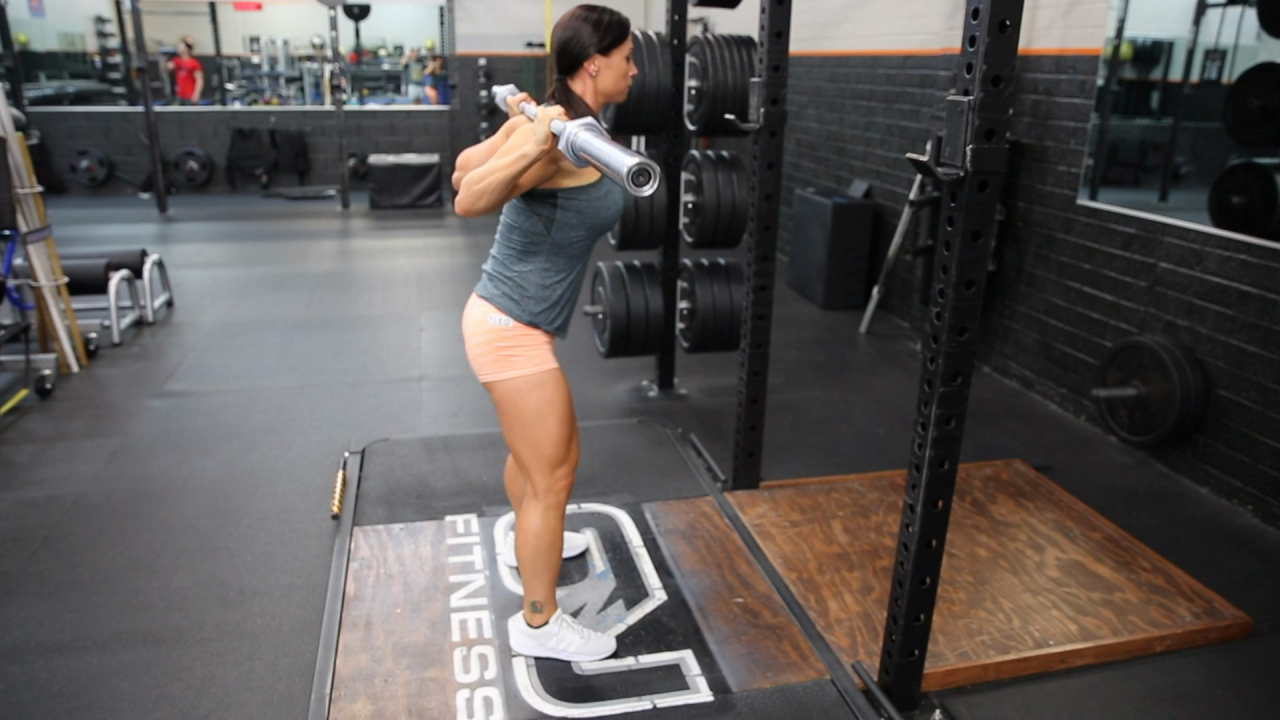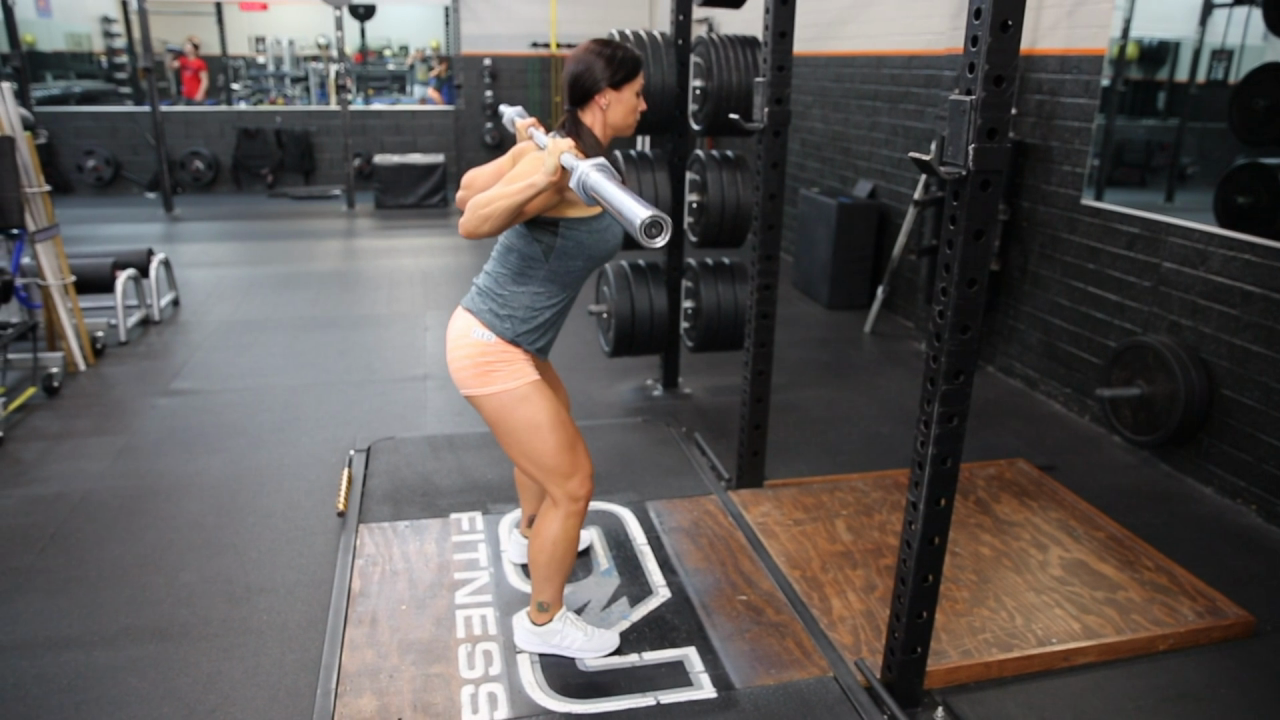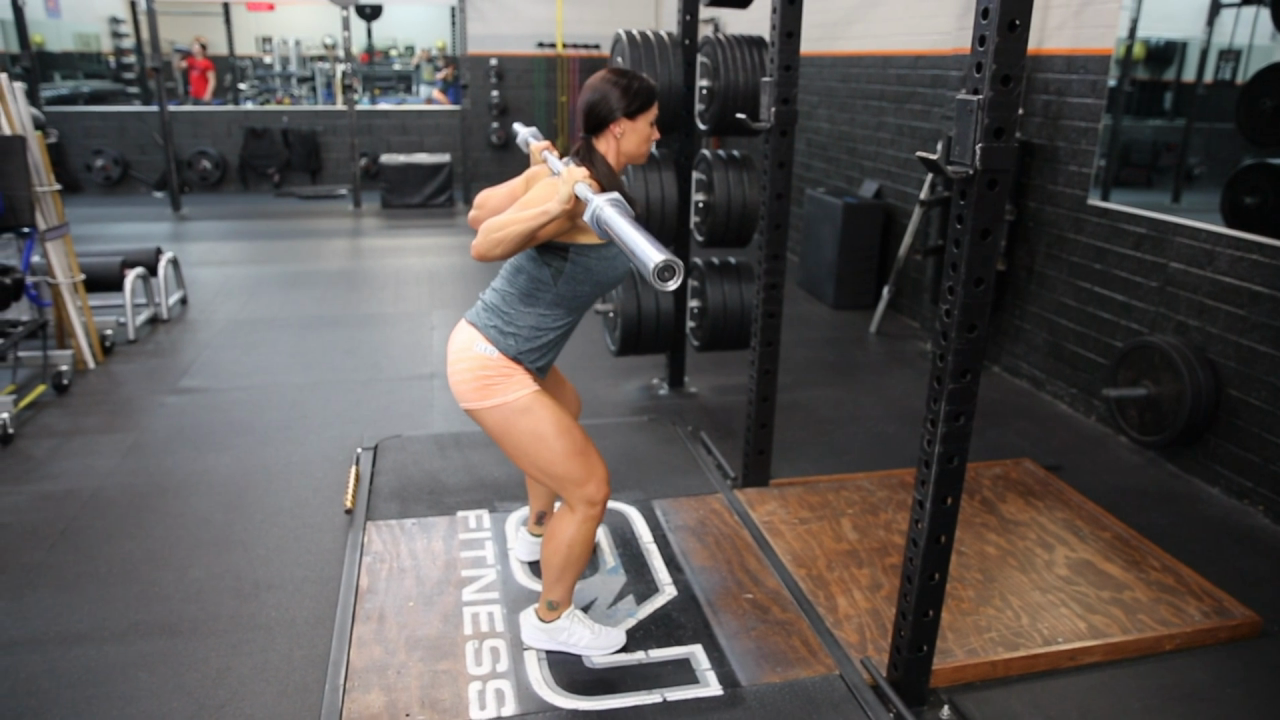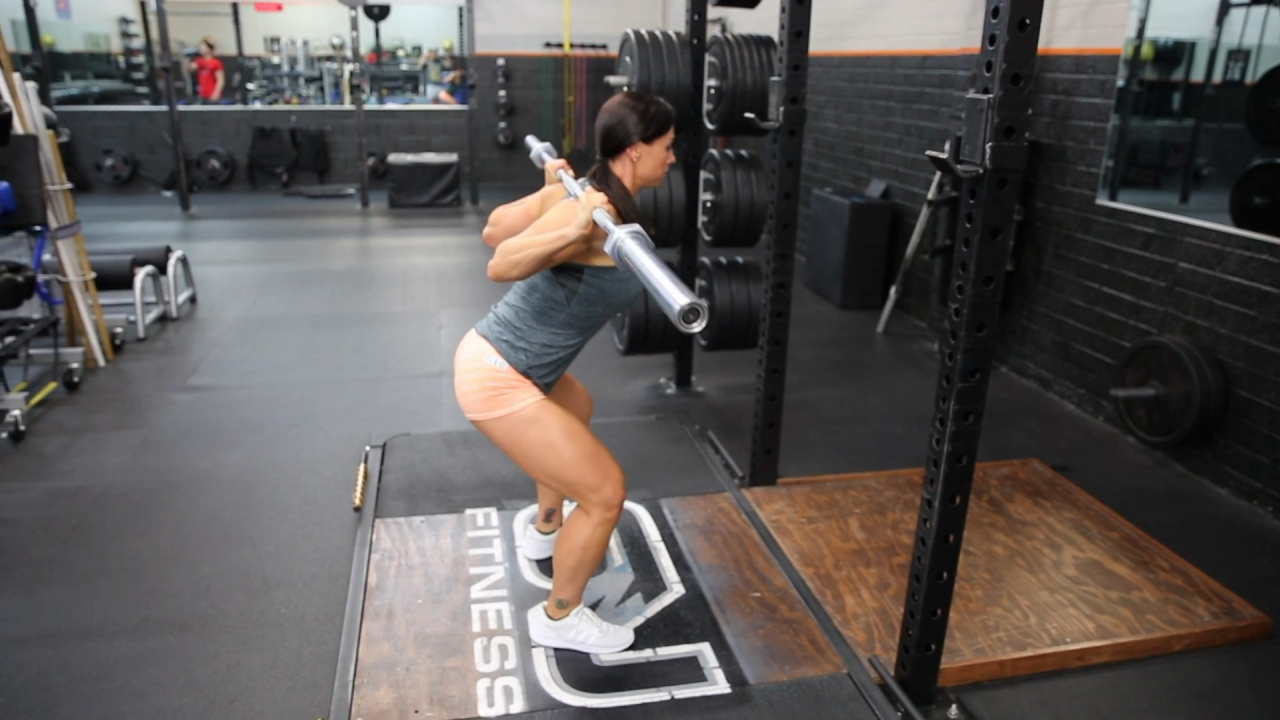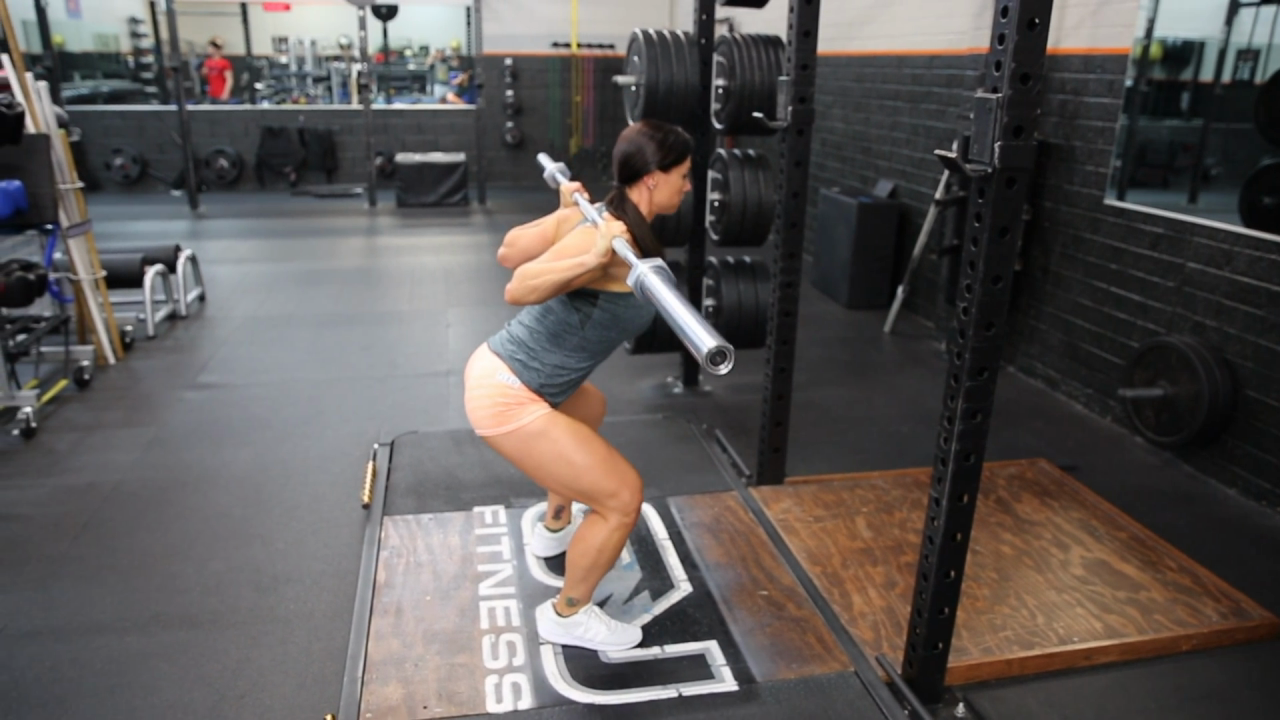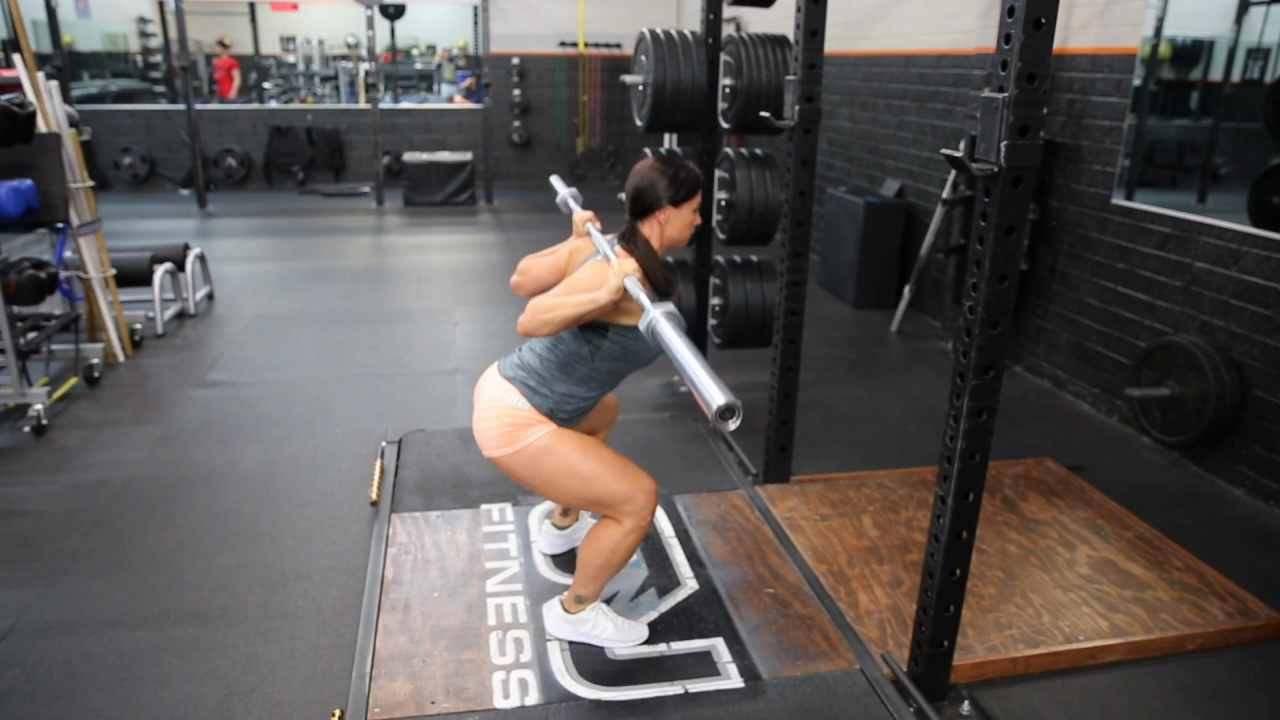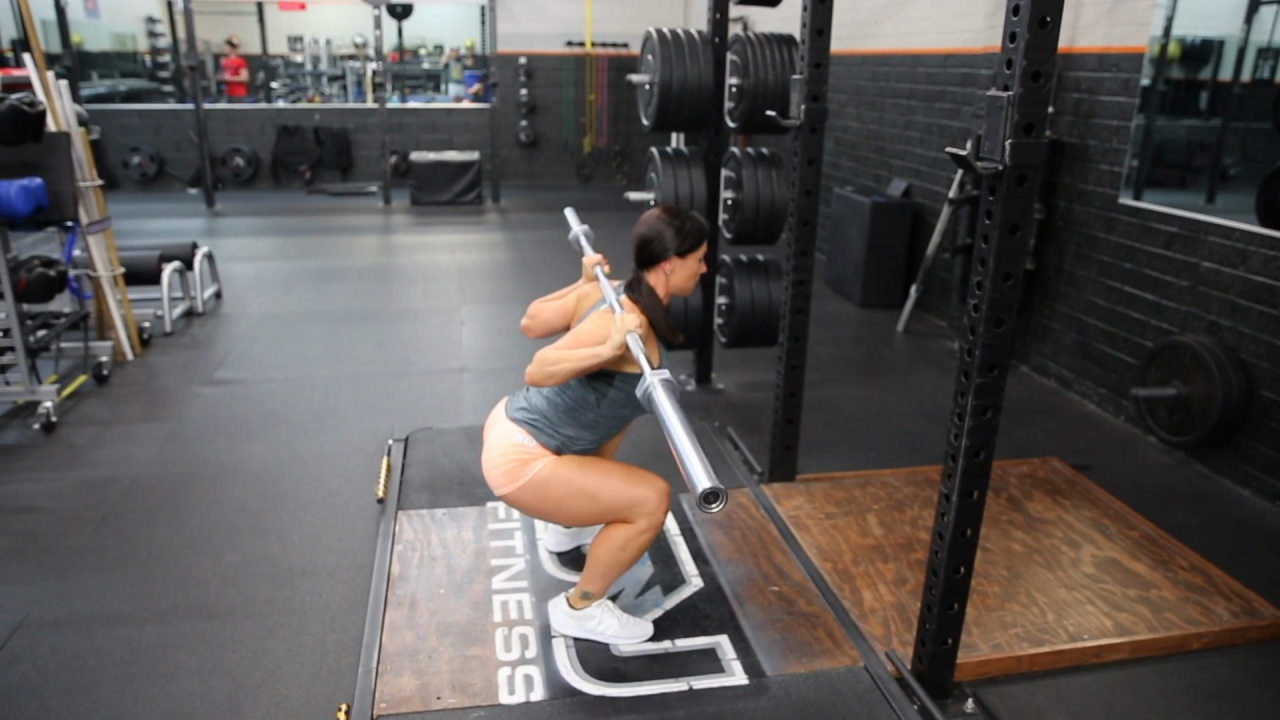
dt=0.4s
person 1, frame 1
left shoulder: (543, 121)
right shoulder: (565, 138)
left elbow: (461, 170)
right elbow: (469, 200)
left wrist: (517, 124)
right wrist: (532, 149)
left hip: (506, 316)
right hip: (515, 329)
left knee: (533, 447)
right knee: (551, 479)
left ankle: (525, 540)
right ankle: (539, 623)
person 1, frame 2
left shoulder: (551, 150)
right shoulder: (569, 169)
left elbow: (466, 193)
right elbow: (473, 223)
left wrist: (526, 151)
right wrist: (539, 179)
left hip: (497, 334)
right hip: (494, 350)
left knee: (555, 419)
right knee: (572, 485)
left ankle: (529, 534)
right ankle: (543, 621)
person 1, frame 3
left shoulder: (561, 174)
right shoulder: (581, 195)
left elbow: (478, 214)
right elbow: (484, 245)
left wrist: (537, 173)
right wrist: (553, 208)
left hip: (495, 347)
right hip: (493, 367)
left knee: (565, 413)
right knee: (589, 490)
left ankle: (537, 532)
right ankle: (551, 619)
person 1, frame 4
left shoulder: (576, 193)
right shoulder: (596, 215)
left elbow: (494, 231)
right elbow: (501, 265)
left wrist: (552, 189)
right wrist: (573, 231)
left hip: (498, 356)
right hip: (498, 379)
left knee: (578, 411)
right knee: (604, 492)
left ankle: (546, 529)
right ankle: (558, 618)
person 1, frame 5
left shoulder: (589, 216)
right shoulder: (607, 238)
left elbow: (508, 251)
right elbow: (517, 289)
left wrist: (565, 210)
right wrist: (591, 260)
left hip: (503, 369)
right hip: (506, 396)
left knee: (590, 411)
right knee: (622, 496)
left ankle: (556, 526)
right ankle: (567, 615)
person 1, frame 6
left shoulder: (600, 247)
right shoulder: (614, 272)
left elbow: (520, 279)
right elbow: (530, 321)
left wrist: (576, 237)
right wrist: (605, 297)
left hip: (508, 391)
right hip: (513, 420)
left knee: (604, 411)
right knee: (637, 499)
left ankle: (563, 525)
right ankle: (574, 612)
person 1, frame 7
left shoulder: (606, 293)
right shoulder: (624, 321)
left elbow: (530, 322)
right elbow: (537, 371)
left wrist: (584, 282)
right wrist: (608, 350)
left hip: (515, 426)
right hip: (520, 459)
left knee: (614, 416)
right knee: (651, 500)
left ankle: (568, 525)
right ankle: (579, 609)
